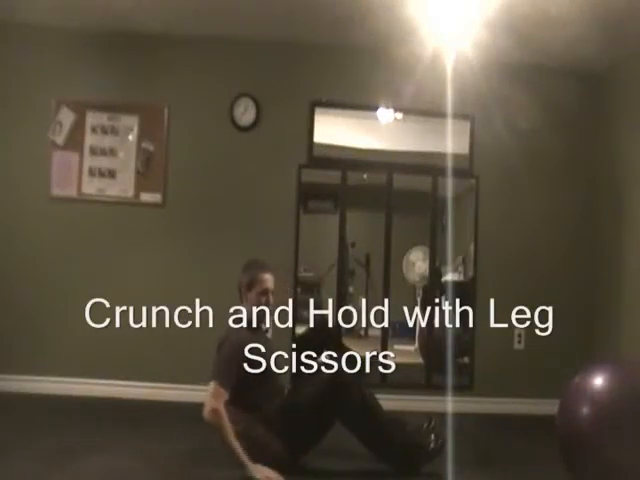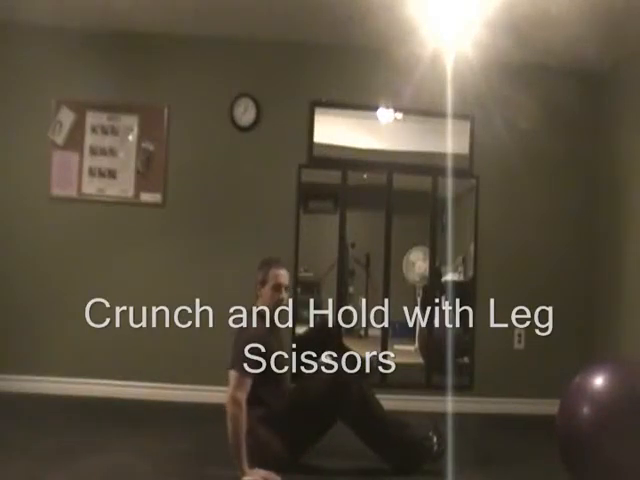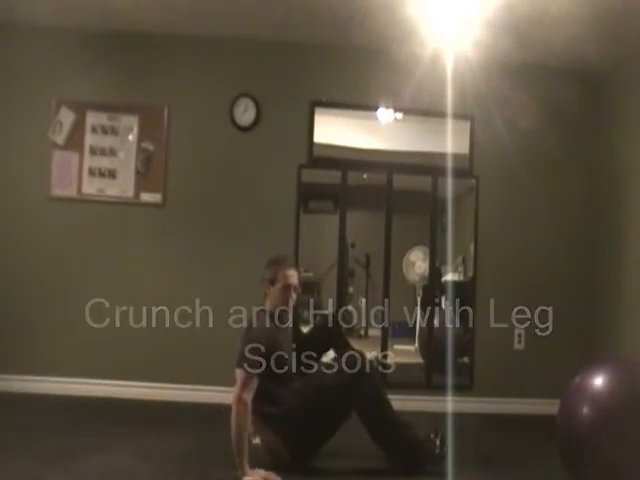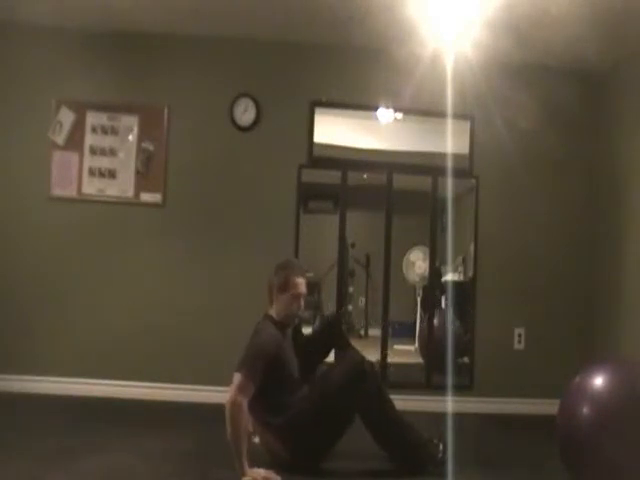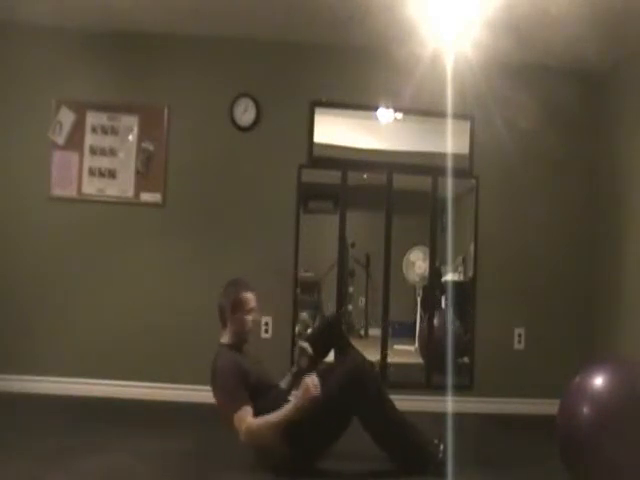
dt=0.5s
person 1, frame 1
left shoulder: (256, 332)
right shoulder: (236, 342)
right elbow: (212, 408)
left hip: (279, 423)
right hip: (271, 445)
right knee: (338, 382)
right ankle: (404, 451)
person 1, frame 2
left shoulder: (271, 326)
right shoulder: (252, 335)
right elbow: (235, 400)
left hip: (280, 422)
right hip: (271, 443)
right knee: (341, 381)
right ankle: (408, 451)
person 1, frame 3
left shoulder: (282, 321)
right shoulder: (260, 332)
right elbow: (241, 399)
left hip: (294, 417)
right hip: (288, 438)
right knee: (357, 370)
right ankle: (412, 453)
person 1, frame 4
left shoulder: (282, 328)
right shoulder: (266, 338)
right elbow: (235, 401)
left hip: (297, 426)
right hip: (295, 442)
right knee: (358, 370)
right ankle: (416, 455)
person 1, frame 5
left shoulder: (237, 355)
right shoulder: (228, 366)
right elbow: (247, 432)
right wrist: (298, 404)
left hip: (292, 428)
right hip: (291, 447)
right knee: (358, 373)
right ankle: (420, 457)
